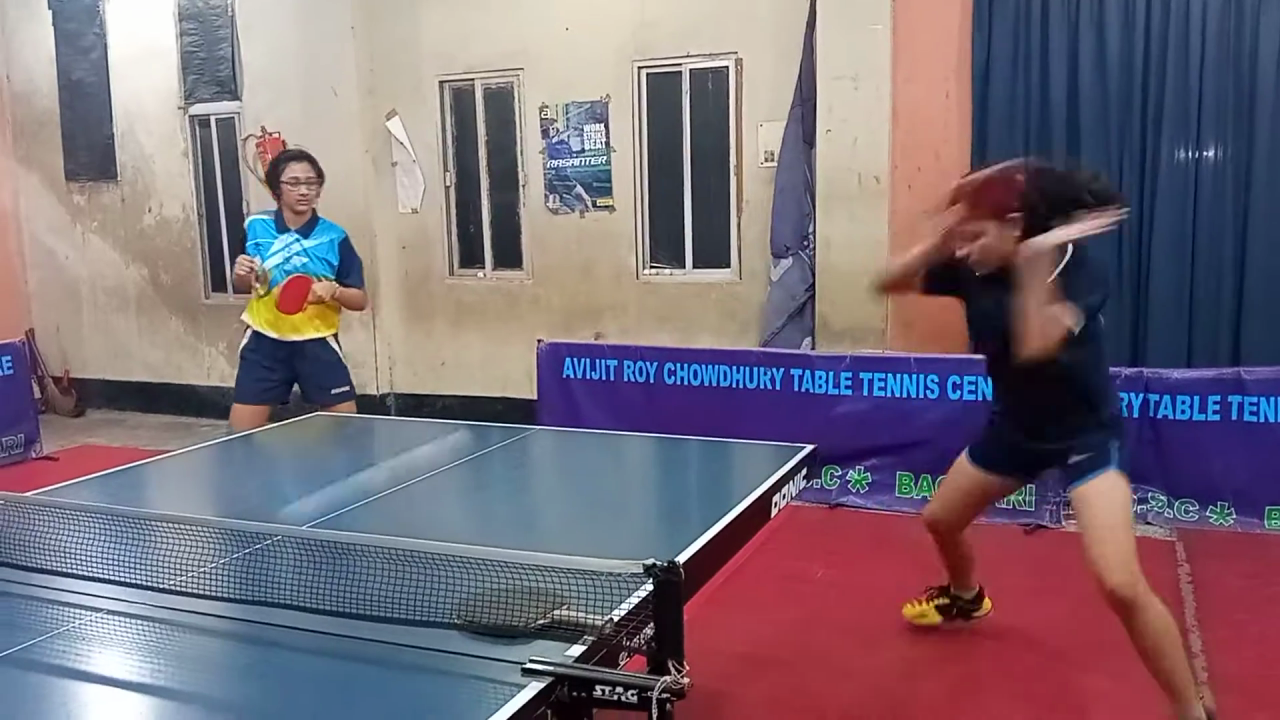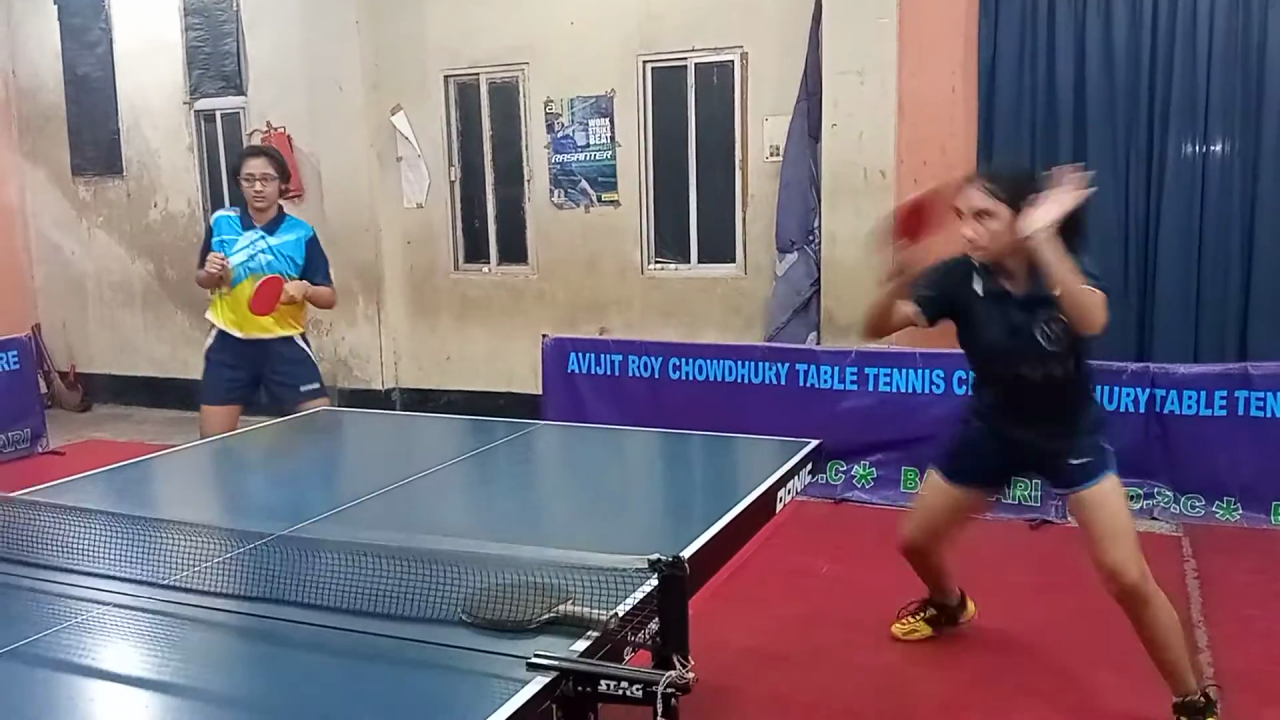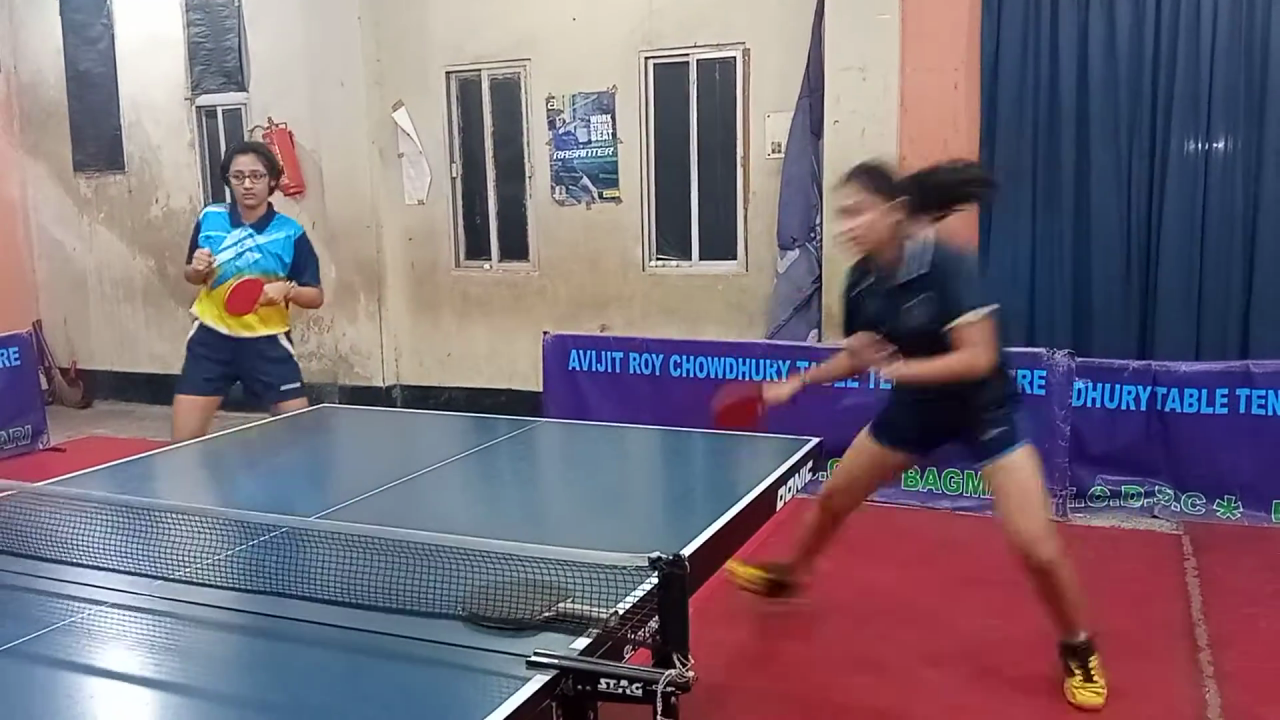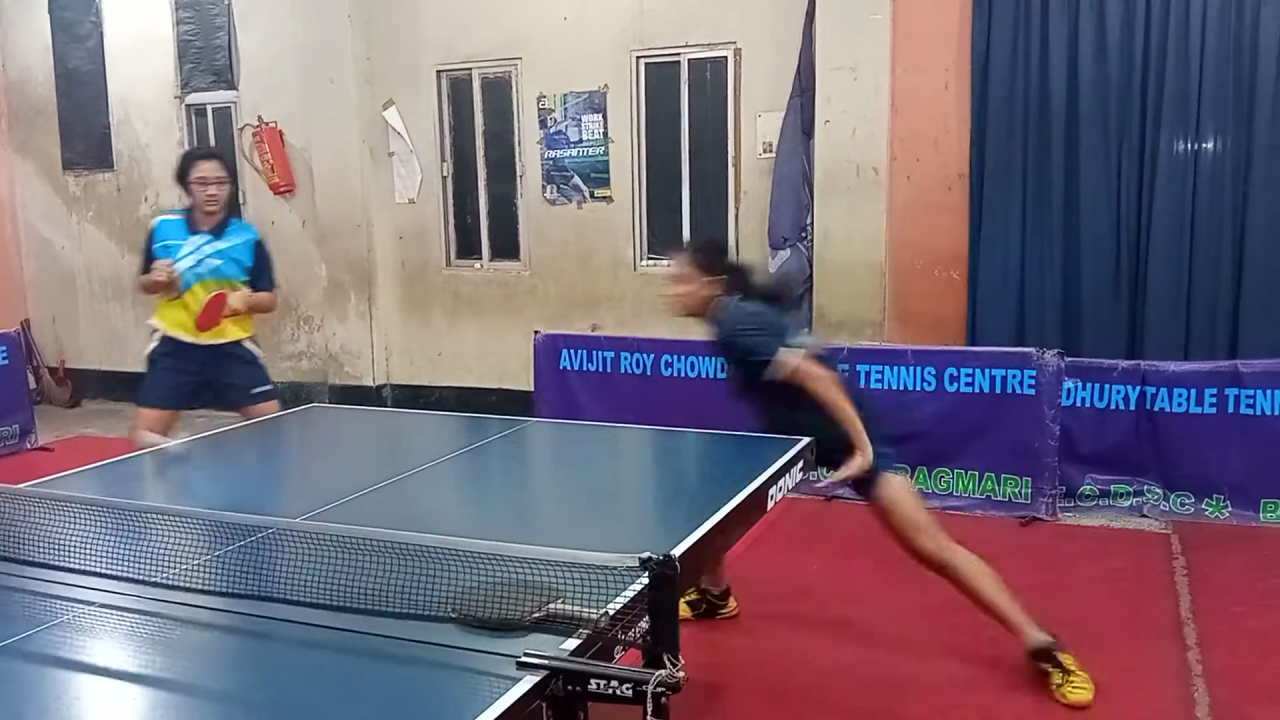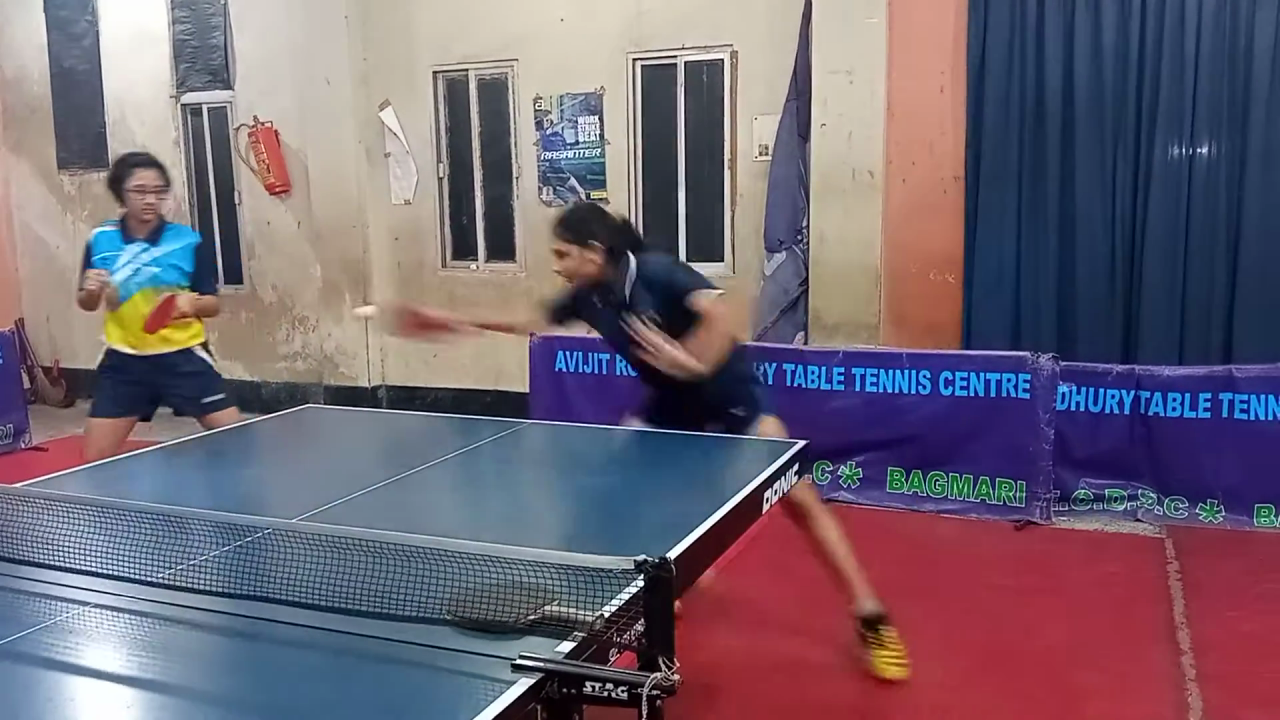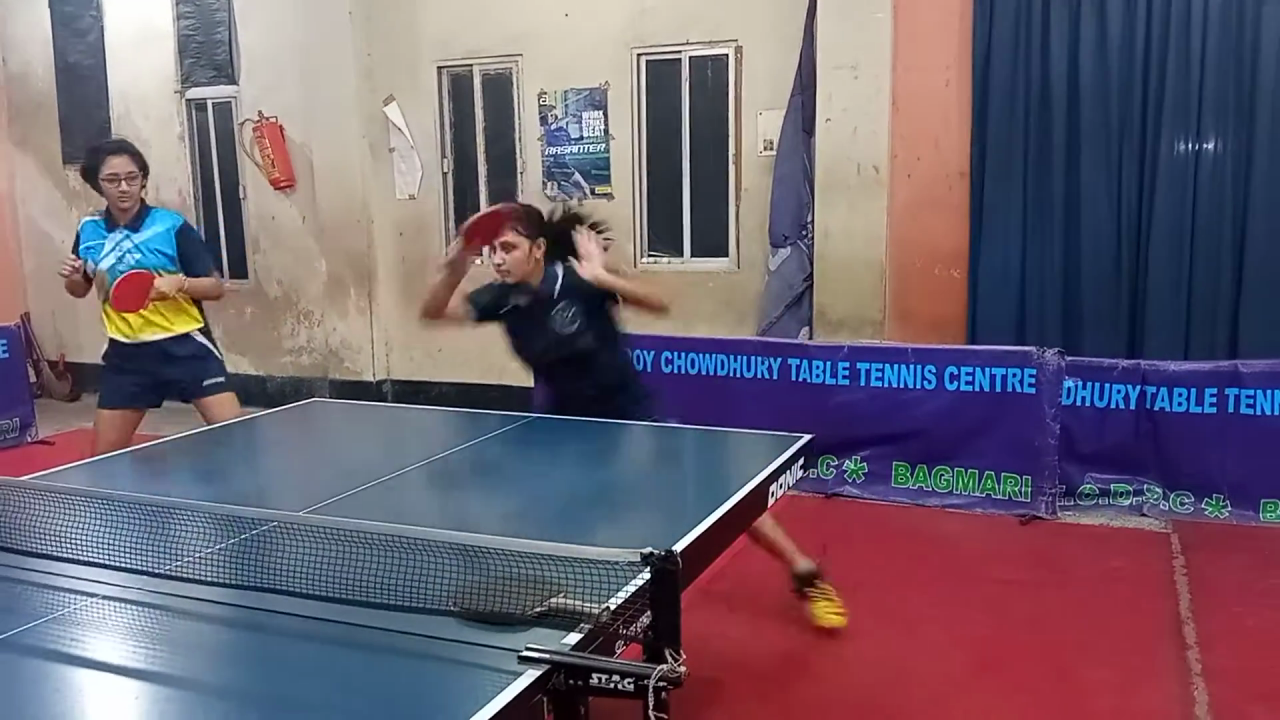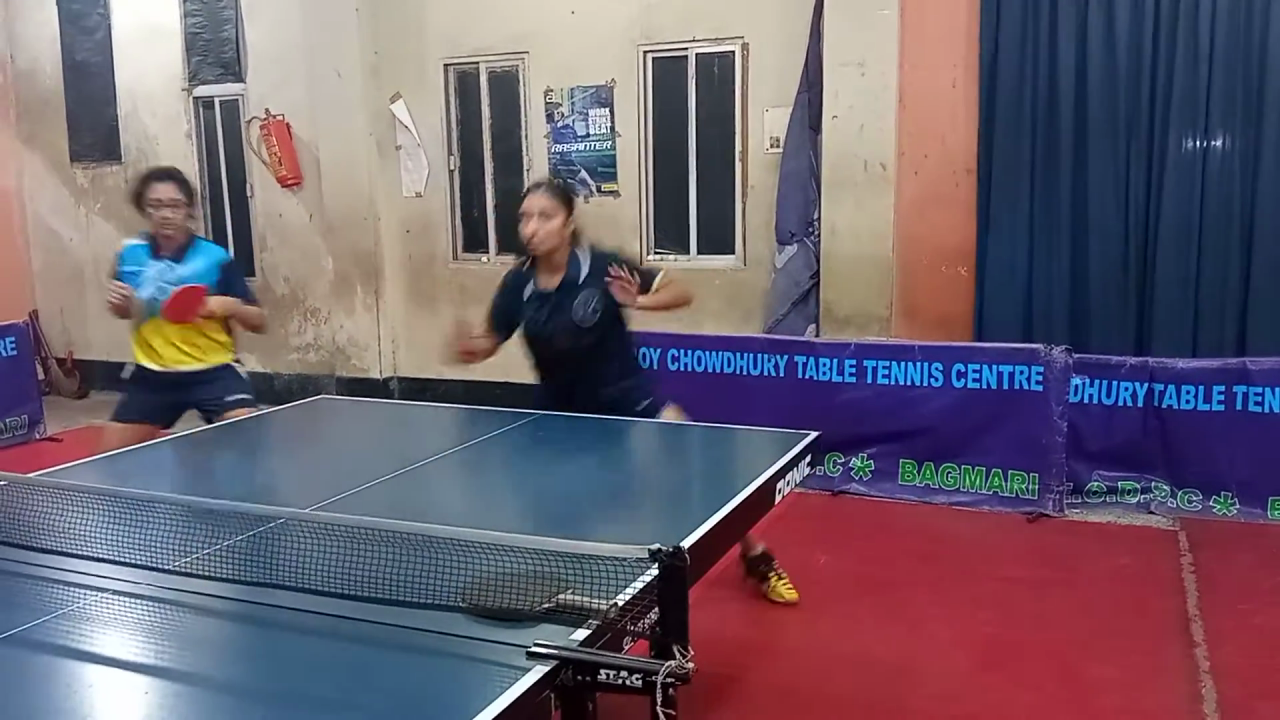
dt=0.2s
person 1, frame 1
left shoulder: (1079, 269)
right shoulder: (973, 270)
left elbow: (1036, 345)
right elbow: (888, 282)
left wrist: (1038, 257)
right wrist: (941, 240)
left hip: (1083, 437)
right hip: (1013, 428)
left knee: (1120, 587)
right knee: (939, 520)
right ankle: (965, 597)
person 1, frame 2
left shoulder: (1064, 265)
right shoulder: (958, 279)
left elbow: (1091, 321)
right elbow: (877, 327)
left wrist: (1042, 236)
right wrist: (901, 270)
left hip: (1070, 436)
right hip: (990, 434)
left knee: (1129, 579)
right knee: (913, 540)
right ankle: (948, 605)
person 1, frame 3
left shoulder: (949, 266)
right shoulder: (863, 280)
left elbow: (977, 359)
right elbow: (856, 358)
left wrist: (894, 368)
right wrist: (793, 385)
left hip: (985, 412)
right hip: (911, 409)
left knee: (1038, 551)
right knee: (832, 498)
left ankle: (1077, 649)
right ankle: (786, 575)
person 1, frame 4
left shoulder: (738, 326)
right shoulder: (733, 321)
left elbow: (815, 376)
left wrist: (861, 447)
left hip: (842, 441)
right hip: (795, 436)
left knee: (933, 548)
left ankle: (1045, 651)
right ankle: (714, 596)
person 1, frame 5
left shoulder: (657, 272)
right shoulder: (589, 294)
left elbow: (721, 315)
right elbow: (532, 324)
left wrist: (693, 363)
right wrist: (462, 323)
left hip: (730, 398)
right hip: (673, 402)
left knee: (802, 502)
left ankle: (871, 620)
person 1, frame 6
left shoulder: (580, 284)
right shoulder: (502, 297)
left elbow: (658, 304)
right elbow: (435, 312)
left wrist: (602, 278)
right wrist: (453, 266)
left hip: (627, 409)
right hip: (566, 416)
left ankle: (806, 574)
person 1, frame 7
left shoulder: (603, 266)
right shoulder: (516, 286)
left elbow: (681, 295)
right elbow: (481, 347)
left wrist: (642, 302)
right wrist: (465, 344)
left hip: (628, 396)
right hip: (563, 410)
left ankle: (757, 559)
person 2, frame 1
left shoulder: (334, 237)
right shoulder: (255, 227)
left elbow: (360, 300)
right elbow: (240, 286)
left wrist: (333, 290)
right wrist: (241, 275)
left hip: (317, 345)
right hip: (265, 344)
person 2, frame 2
left shoulder: (301, 235)
right shoulder: (221, 223)
left elbow: (329, 298)
right elbow: (203, 282)
left wrist: (304, 289)
right wrist: (210, 274)
left hip: (284, 344)
right hip: (230, 344)
person 2, frame 3
left shoulder: (290, 233)
right shoulder: (209, 219)
left elbow: (316, 297)
right elbow: (190, 276)
left wrist: (287, 290)
right wrist: (197, 269)
left hip: (267, 343)
right hip: (212, 339)
right knee: (185, 438)
person 2, frame 4
left shoulder: (247, 238)
right shoulder: (163, 229)
left elbow: (269, 299)
right elbow: (145, 285)
left wrist: (248, 299)
right wrist: (156, 279)
left hip: (232, 349)
right hip: (175, 349)
right knee: (142, 446)
person 2, frame 5
left shoulder: (188, 242)
right shoulder: (101, 240)
left elbow: (213, 304)
right elbow: (86, 303)
left wrist: (193, 302)
right wrist: (92, 291)
left hip: (183, 358)
right hip: (125, 362)
right knee: (95, 460)
person 2, frame 6
left shoulder: (172, 226)
right shoulder: (88, 230)
left elbow: (215, 287)
right elbow: (80, 290)
left wrist: (179, 283)
right wrist: (71, 277)
left hip: (183, 345)
right hip: (127, 351)
right knee: (103, 452)
person 2, frame 7
left shoulder: (215, 260)
right shoulder: (130, 254)
left elbow: (258, 321)
right elbow: (125, 311)
left wrist: (229, 306)
right wrist: (118, 303)
left hip: (212, 371)
right hip: (153, 375)
